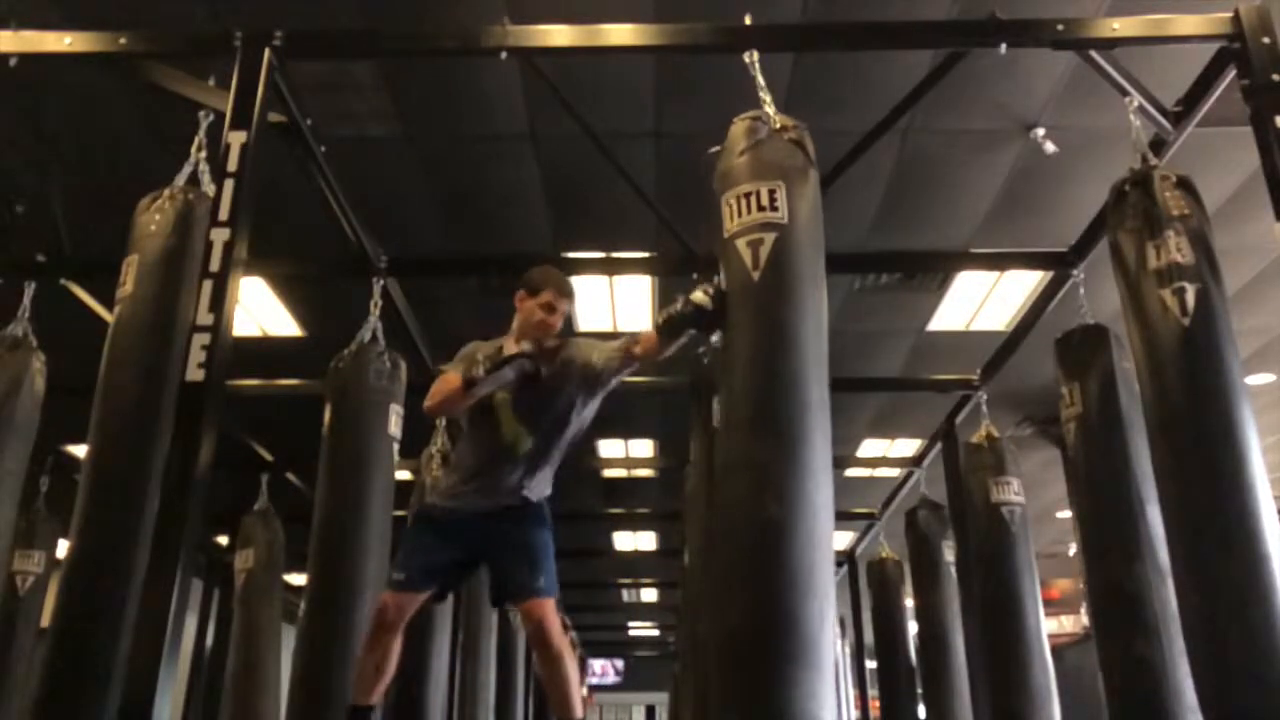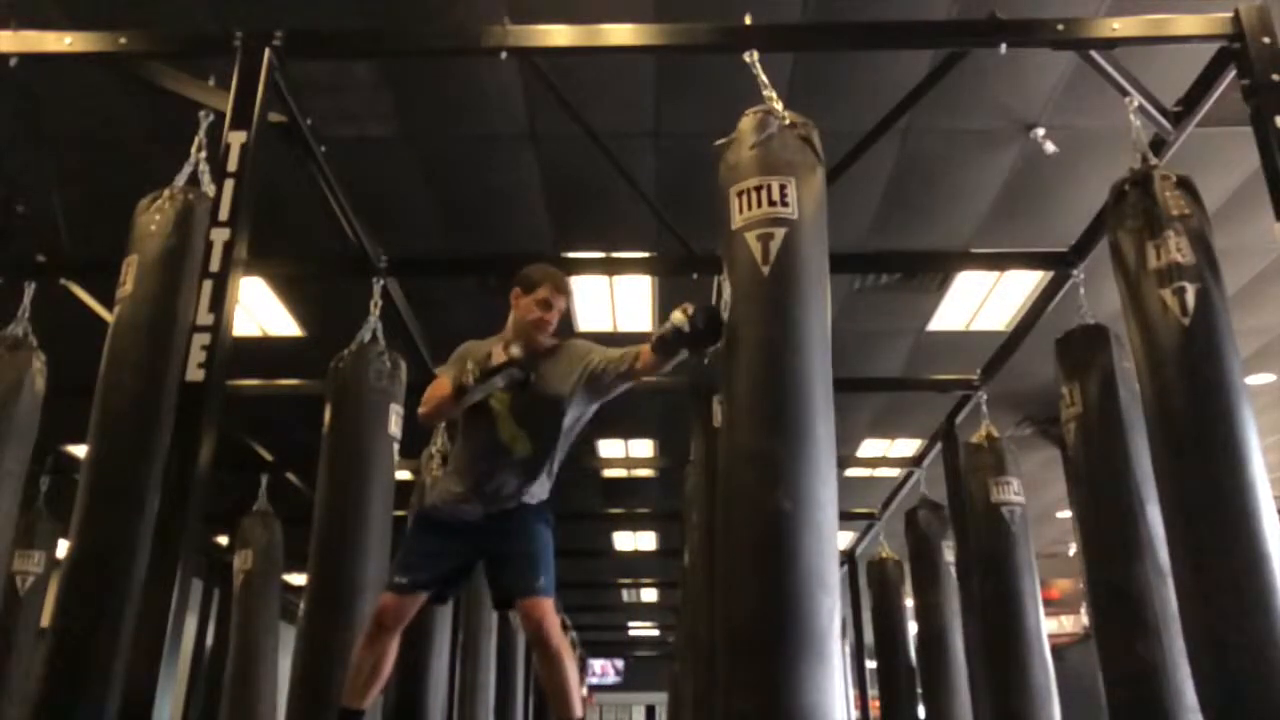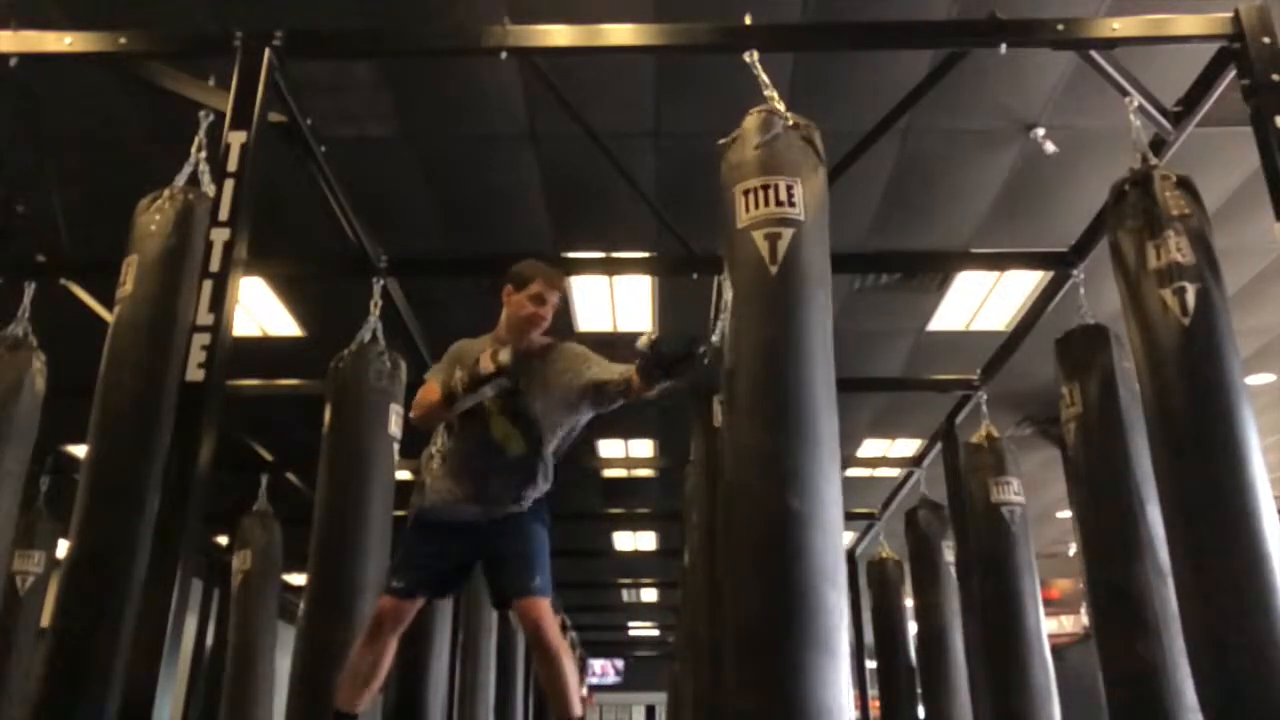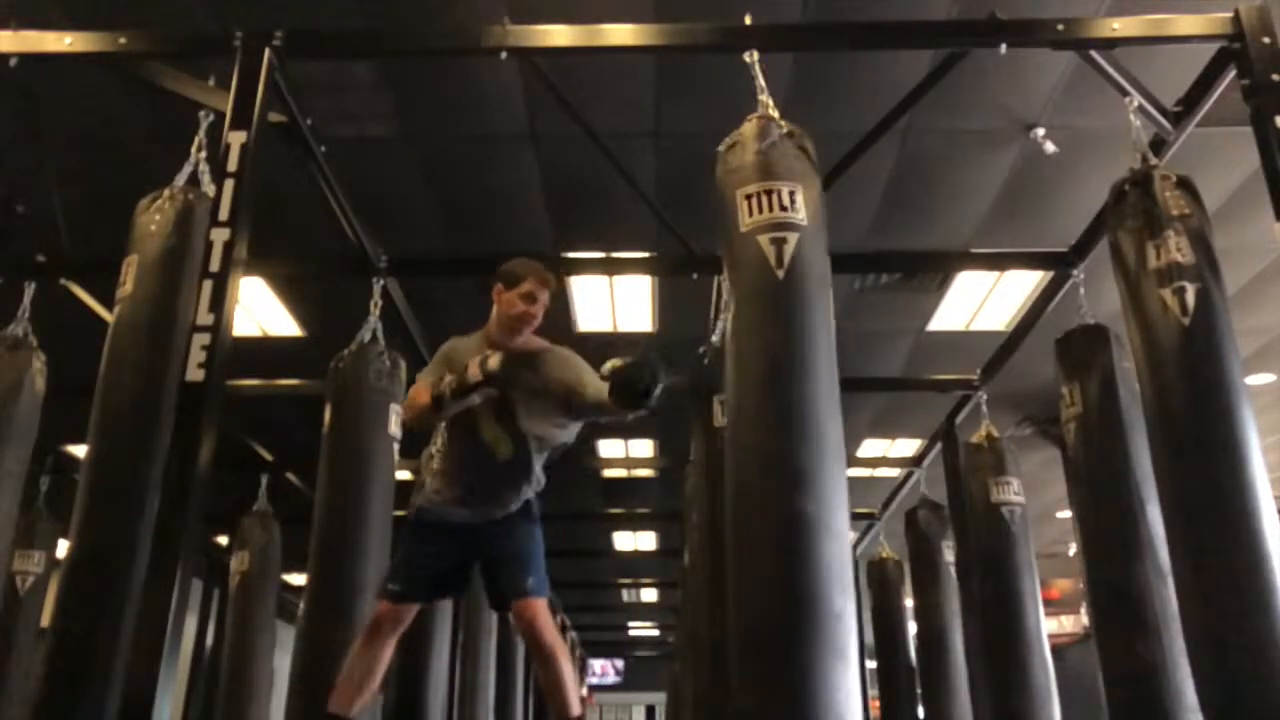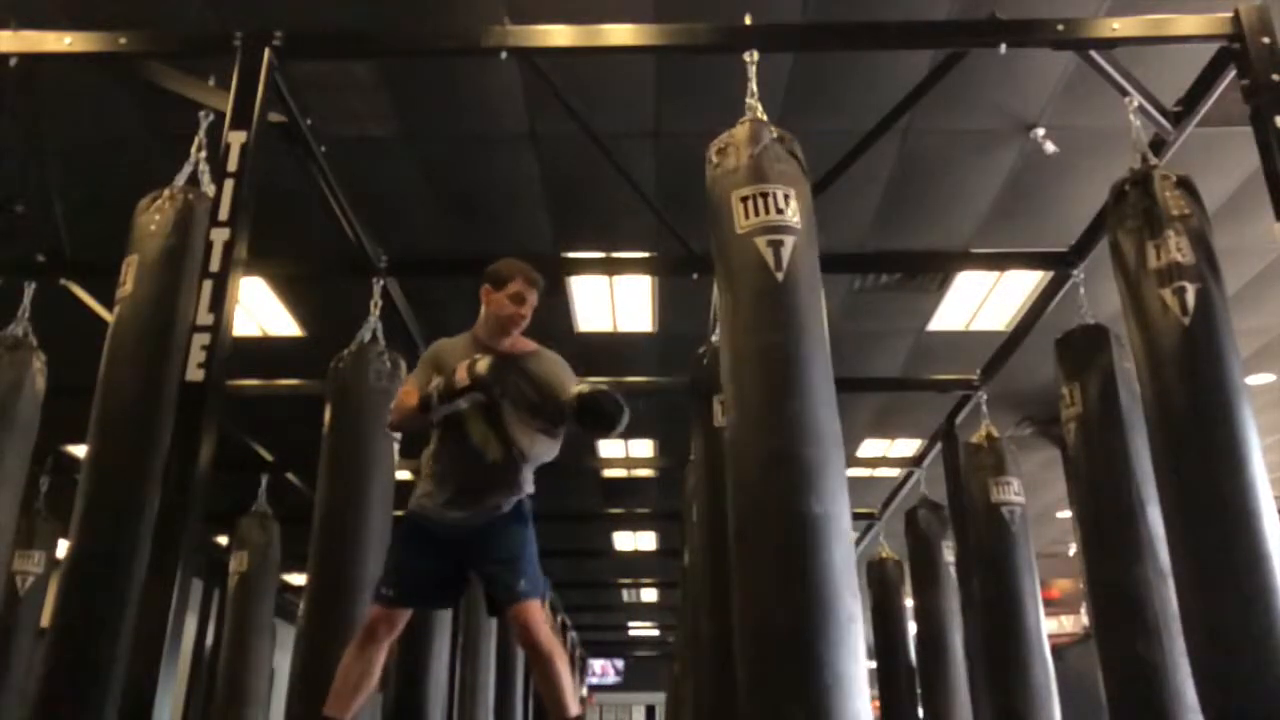
dt=0.1s
person 1, frame 1
left shoulder: (581, 358)
right shoulder: (478, 353)
left elbow: (648, 346)
right elbow: (434, 405)
left wrist: (691, 312)
right wrist: (492, 371)
left hip: (519, 508)
right hip: (452, 503)
left knee: (543, 624)
right knee: (390, 612)
person 1, frame 2
left shoulder: (577, 359)
right shoulder: (472, 353)
left elbow: (644, 361)
right elbow: (428, 410)
left wrist: (683, 332)
right wrist: (482, 376)
left hip: (519, 510)
right hip: (452, 506)
left knee: (542, 624)
right knee: (388, 613)
person 1, frame 3
left shoulder: (567, 359)
right shoulder: (465, 353)
left elbow: (630, 383)
right elbow: (420, 413)
left wrist: (662, 364)
right wrist: (472, 383)
left hip: (516, 511)
right hip: (447, 507)
left knee: (540, 623)
right knee: (388, 616)
person 1, frame 4
left shoulder: (555, 362)
right shoulder: (456, 351)
left elbow: (610, 401)
right elbow: (411, 414)
left wrist: (632, 389)
right wrist: (460, 388)
left hip: (508, 512)
right hip: (442, 509)
left knee: (536, 623)
right knee: (386, 620)
person 1, frame 5
left shoulder: (544, 364)
right shoulder: (444, 353)
right elbow: (398, 416)
right wrist: (447, 390)
left hip: (502, 513)
right hip: (436, 511)
left knee: (532, 626)
right knee: (379, 625)
